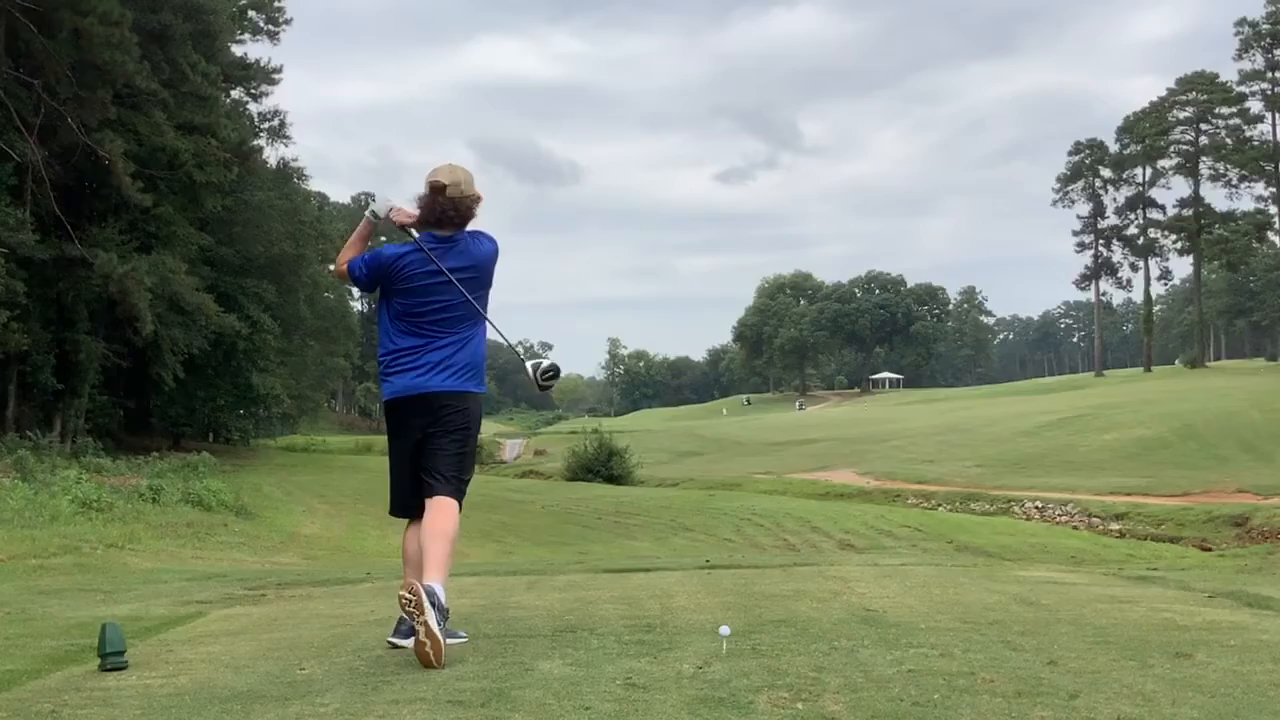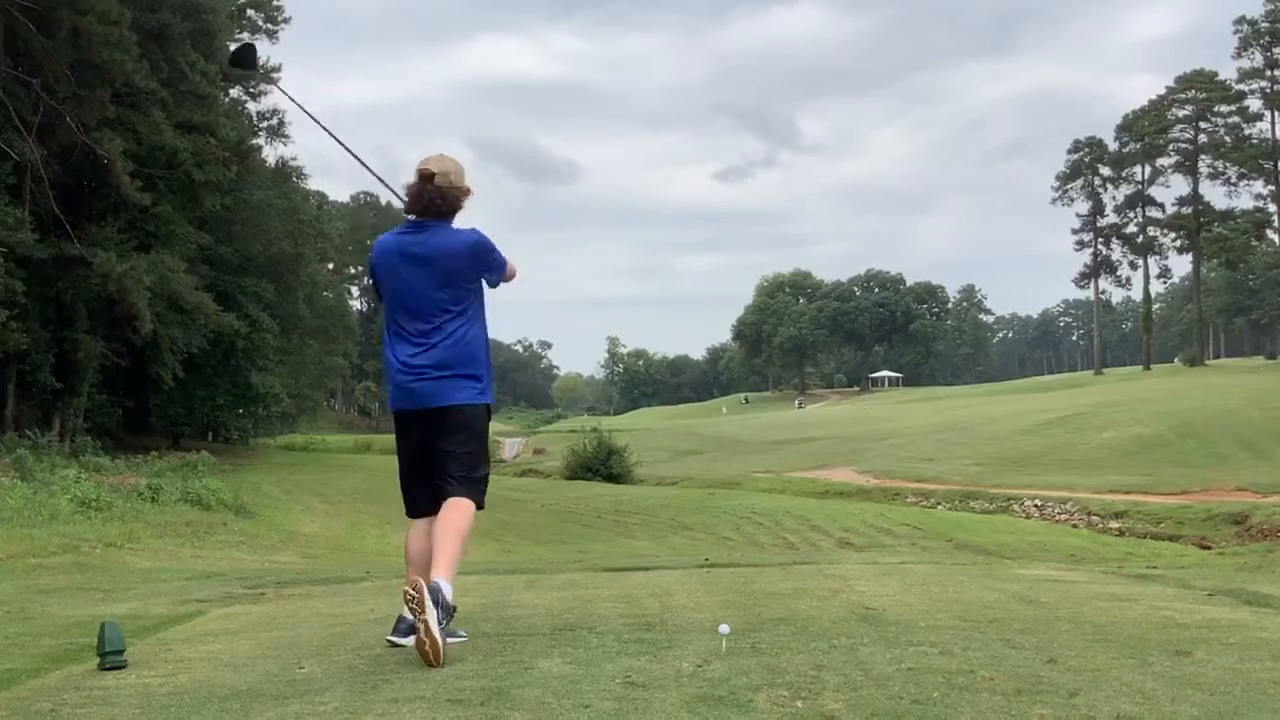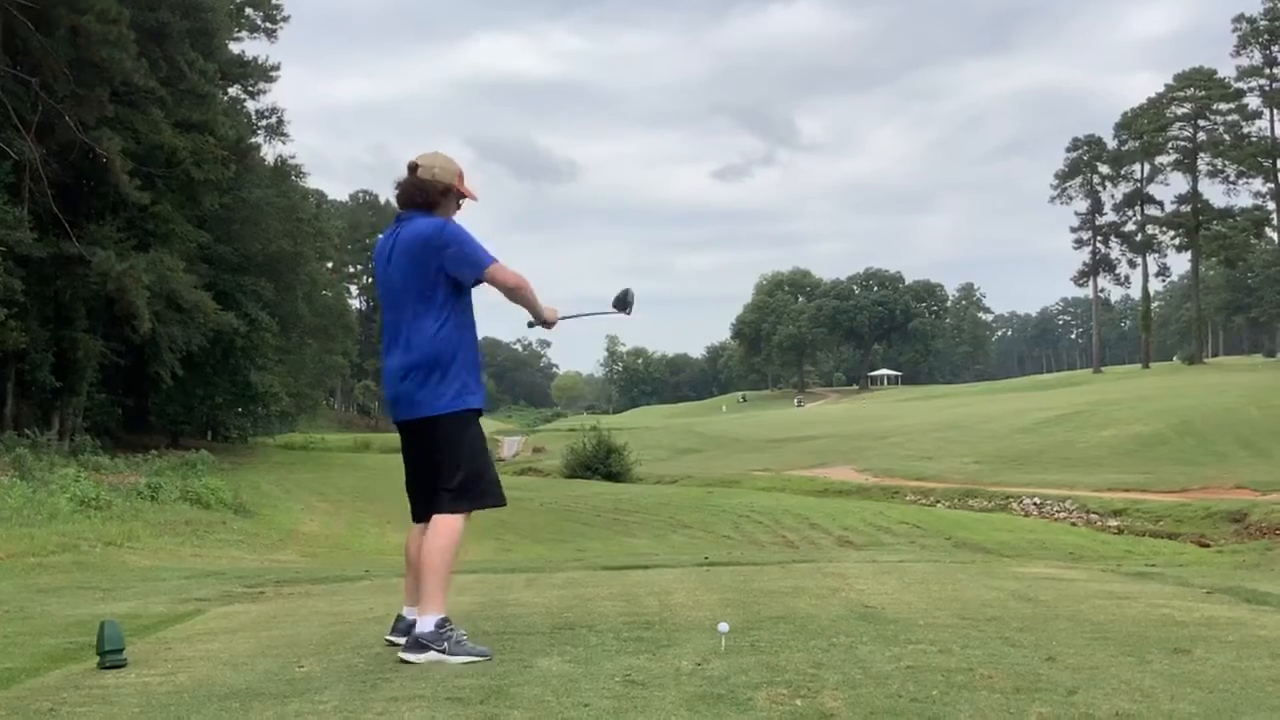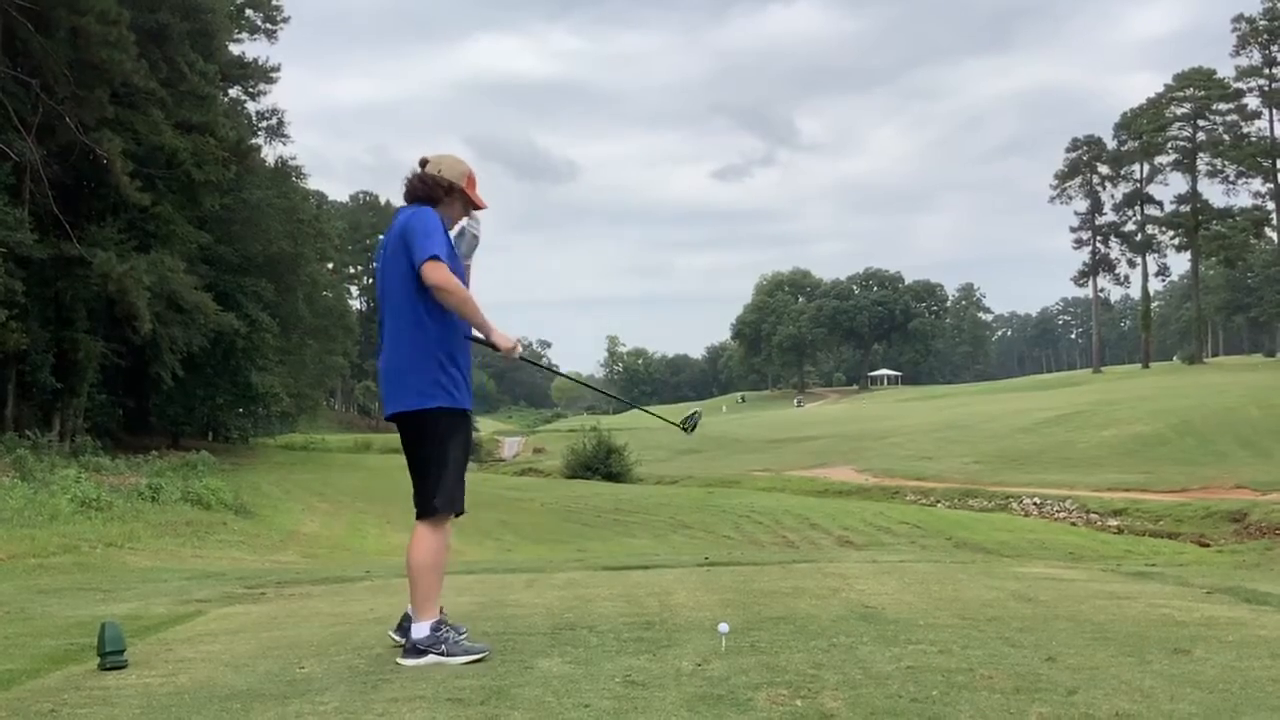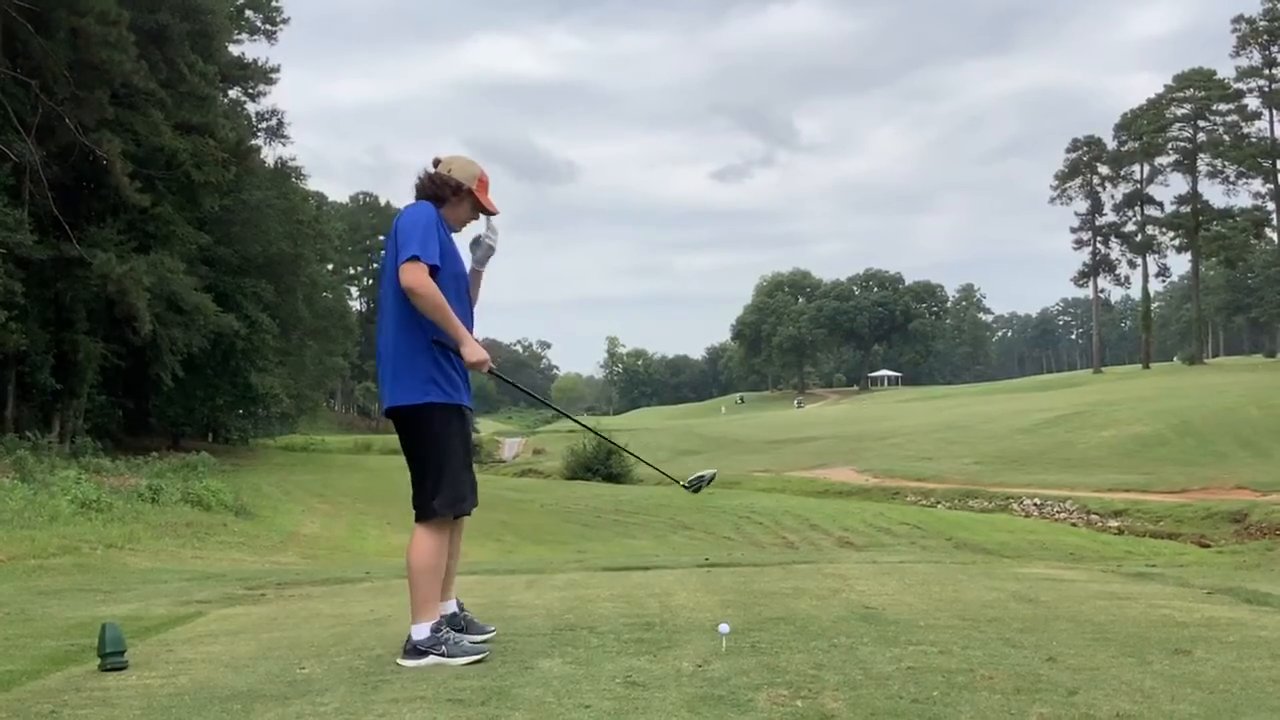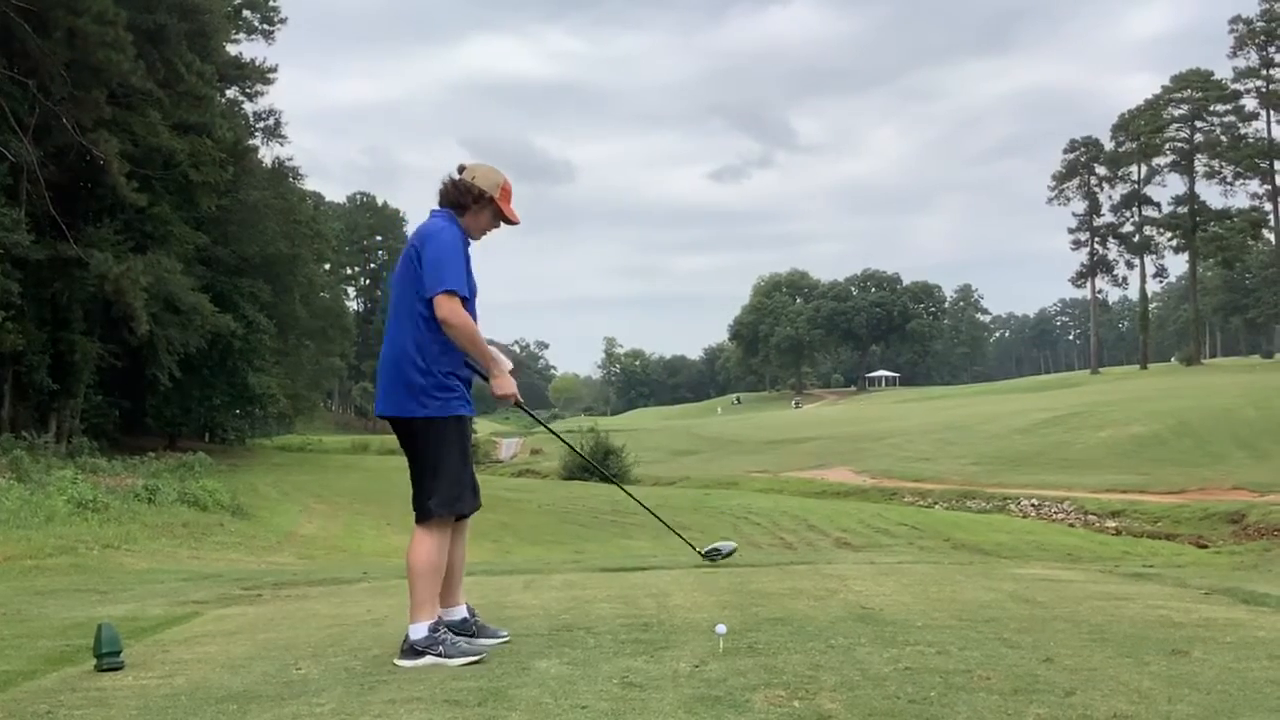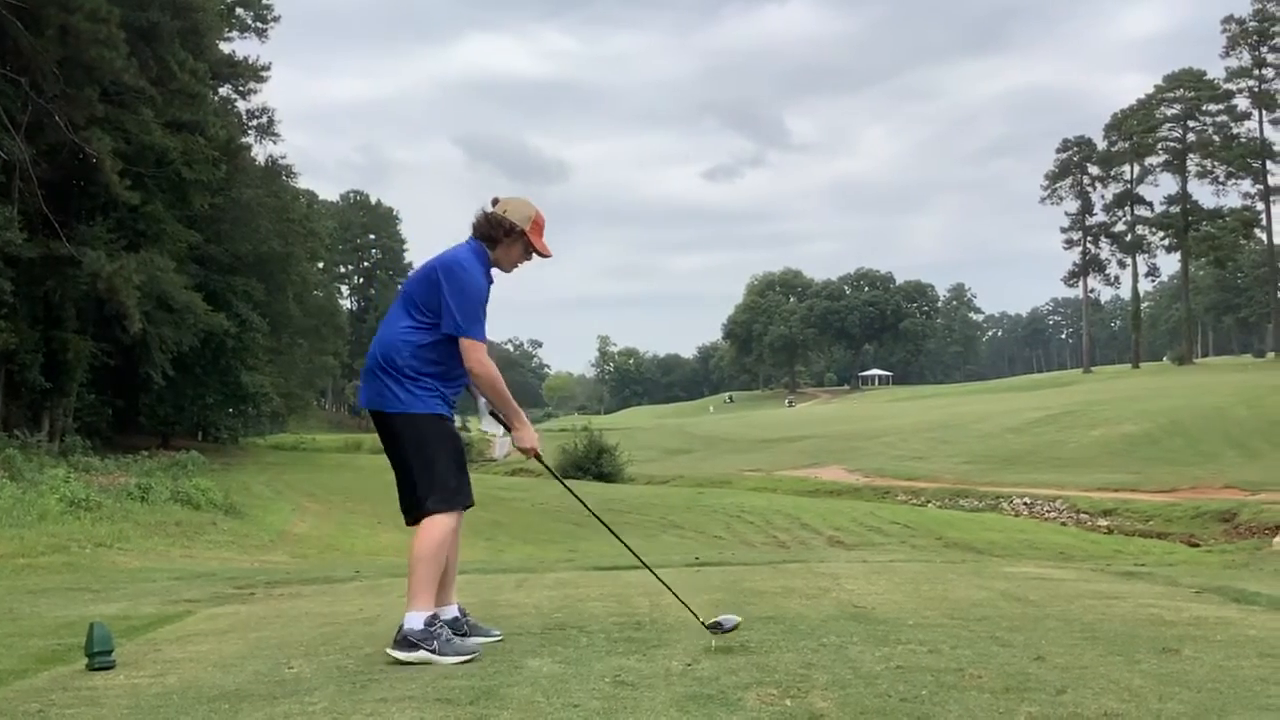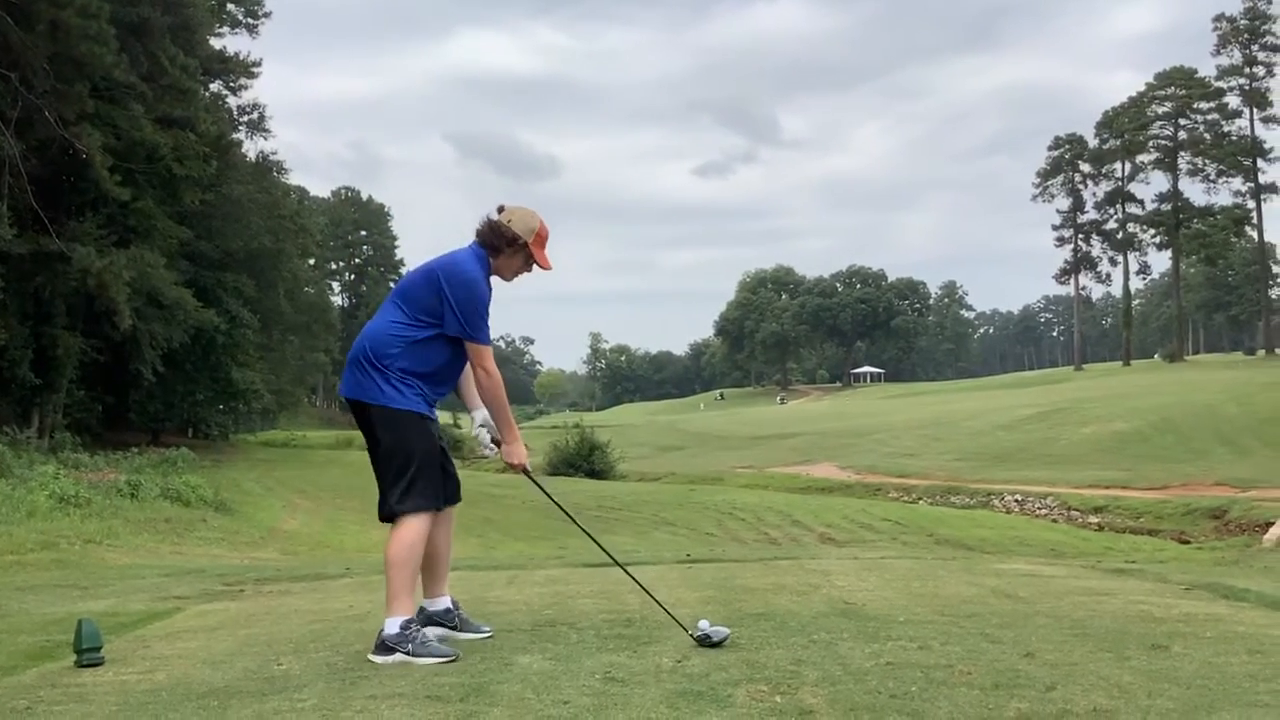
dt=0.3s
person 1, frame 1
left shoulder: (393, 256)
right shoulder: (484, 250)
left elbow: (344, 269)
left wrist: (368, 223)
right wrist: (415, 221)
left hip: (402, 394)
right hip: (455, 391)
left knee: (416, 505)
right knee: (443, 495)
left ankle: (412, 614)
right ankle: (431, 593)
person 1, frame 2
left shoulder: (384, 249)
right shoulder: (469, 245)
right elbow: (507, 273)
left hip: (408, 394)
right hip: (461, 390)
left knee: (423, 506)
right knee: (461, 493)
left ankle: (414, 615)
right ankle: (438, 589)
person 1, frame 3
left shoulder: (386, 243)
right shoulder: (438, 232)
right elbow: (504, 279)
left wrist: (461, 259)
right wrist: (541, 310)
left hip: (408, 391)
right hip: (444, 388)
left knee: (428, 509)
right knee: (452, 504)
left ankle: (411, 616)
right ankle: (430, 629)
person 1, frame 4
left shoulder: (403, 232)
right shoulder: (419, 220)
left elbow: (444, 302)
right elbow: (438, 279)
left wrist: (465, 257)
right wrist: (492, 332)
left hip: (417, 384)
right hip: (430, 385)
left knee: (437, 507)
right knee: (437, 509)
left ankle: (419, 616)
right ankle: (424, 634)
person 1, frame 5
left shoulder: (430, 232)
right shoulder: (419, 215)
left elbow: (457, 305)
right elbow: (414, 280)
left wrist: (477, 265)
right wrist: (466, 341)
left hip: (438, 385)
right hip: (425, 386)
left knee: (454, 503)
right knee: (437, 510)
left ankle: (443, 609)
right ankle: (423, 636)
person 1, frame 6
left shoulder: (440, 235)
right shoulder: (442, 233)
right elbow: (448, 313)
left wrist: (484, 354)
right wrist: (494, 370)
left hip: (435, 390)
right hip: (428, 393)
left knee: (459, 508)
right knee: (437, 512)
left ankle: (453, 615)
right ankle: (422, 636)
person 1, frame 7
left shoulder: (469, 266)
right shoulder: (463, 270)
left elbow: (465, 355)
right elbow: (476, 362)
left wrist: (490, 403)
right wrist: (519, 423)
left hip: (415, 393)
right hip: (405, 392)
left knee: (448, 503)
right knee: (441, 504)
left ankle: (446, 614)
right ankle: (416, 626)
person 1, frame 8
left shoulder: (465, 270)
right shoulder: (466, 275)
left elbow: (460, 357)
right elbow: (485, 368)
left wrist: (478, 413)
right wrist: (511, 438)
left hip: (401, 389)
right hip: (388, 387)
left knee: (441, 499)
right knee: (415, 505)
left ankle: (438, 607)
right ankle: (396, 631)
